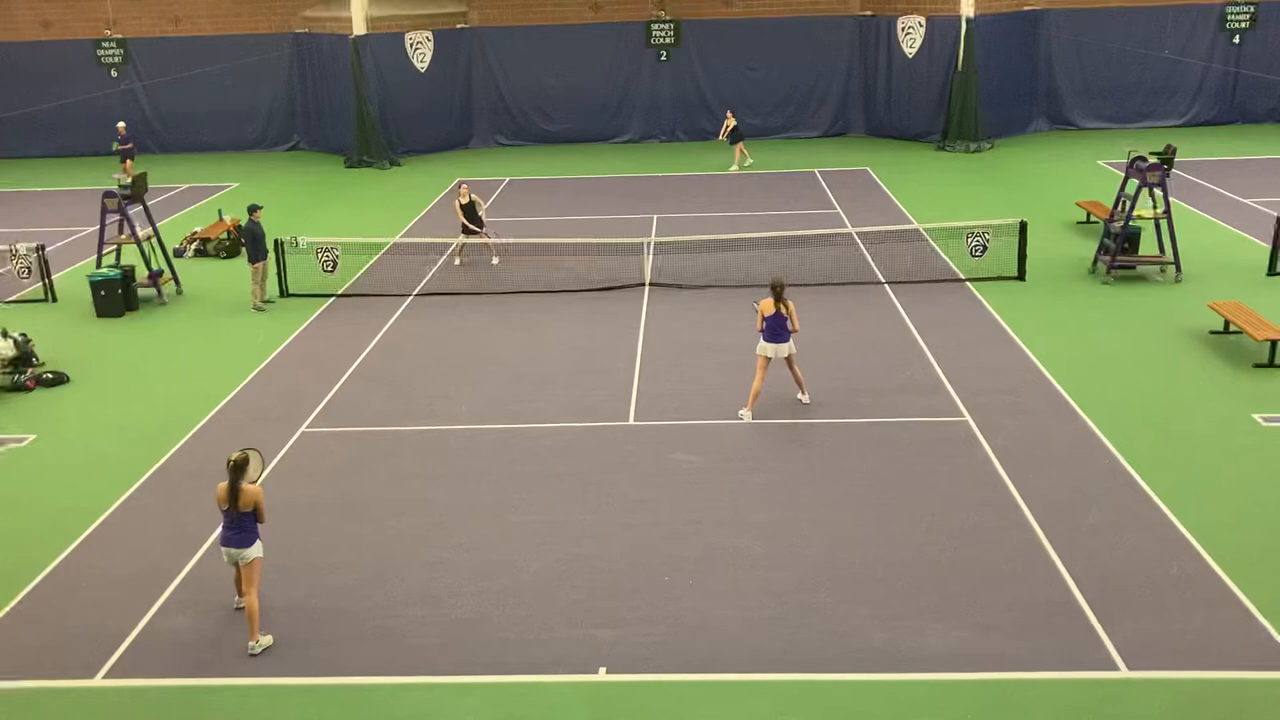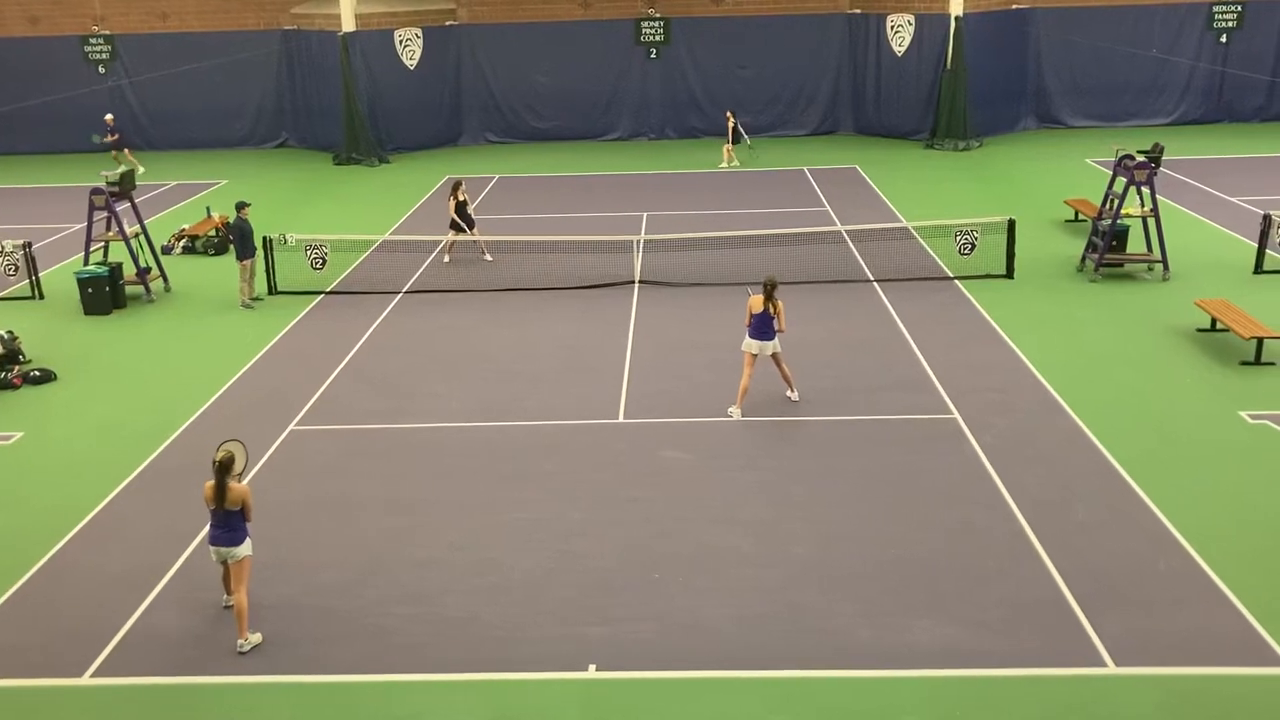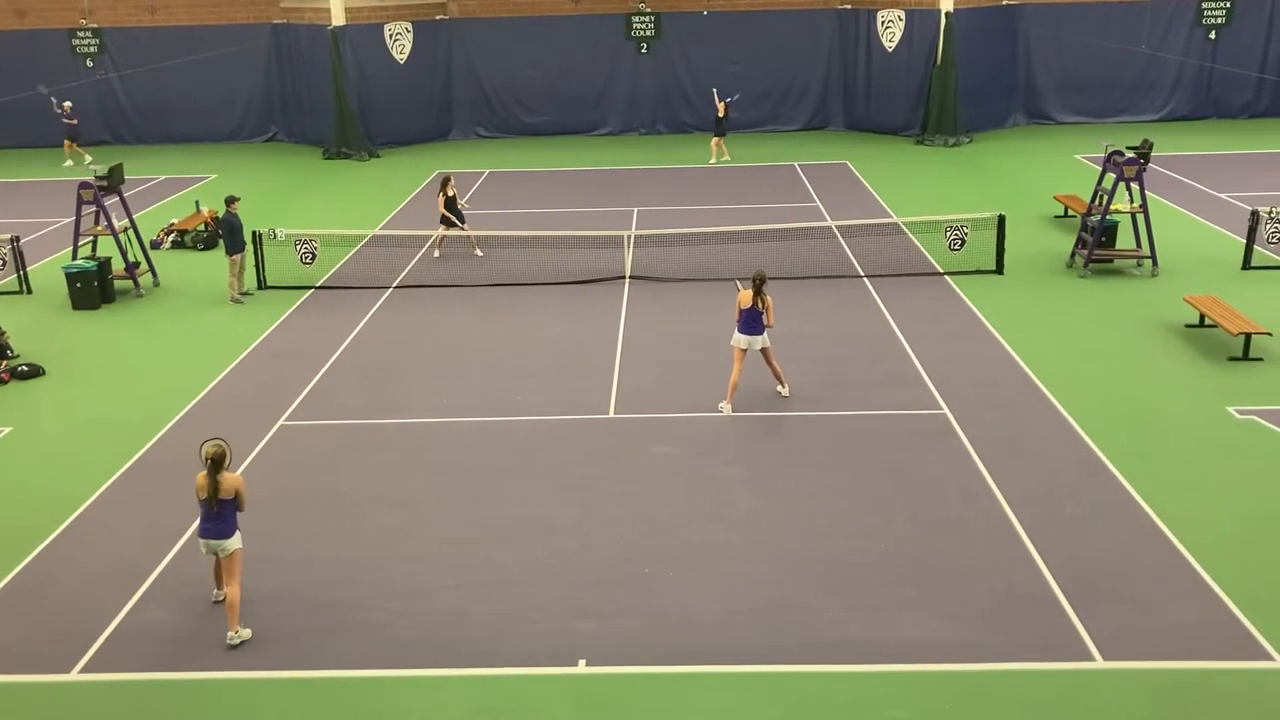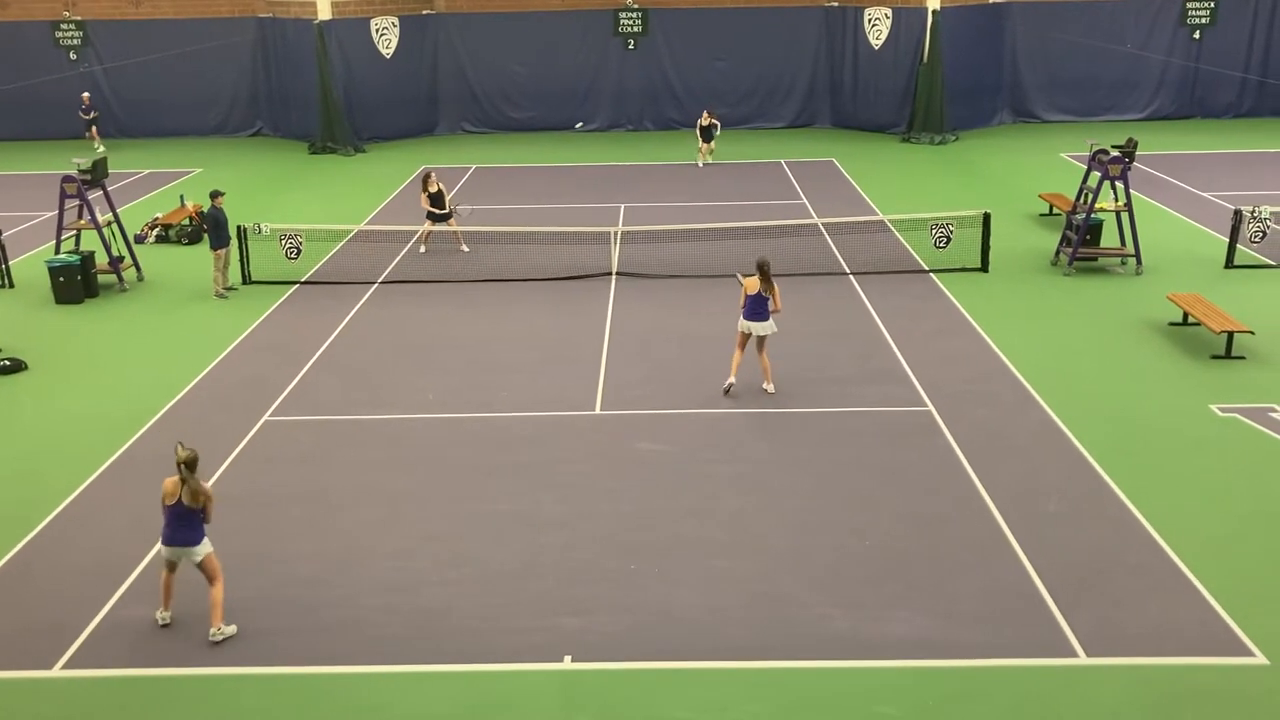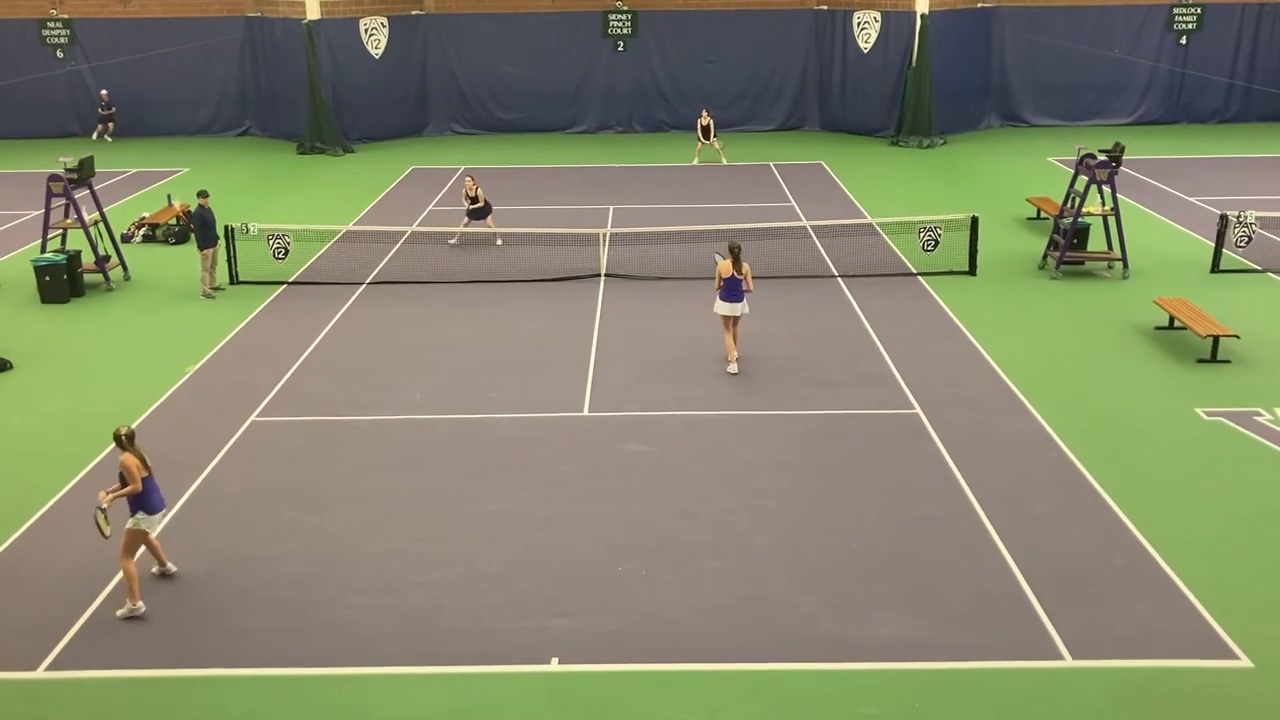
dt=1s
person 1, frame 1
left shoulder: (220, 489)
right shoulder: (255, 491)
right elbow: (261, 519)
left hip: (227, 544)
right hip: (248, 545)
left knee: (239, 570)
right knee: (252, 592)
left ankle: (239, 598)
right ankle: (255, 641)
person 1, frame 2
left shoulder: (208, 488)
right shoulder: (242, 490)
right elbow: (248, 518)
left hip: (215, 543)
right hip: (237, 542)
left knee: (227, 567)
right knee: (240, 590)
left ankle: (228, 596)
right ankle: (244, 638)
person 1, frame 3
left shoulder: (200, 479)
right shoulder: (235, 480)
right elbow: (241, 507)
left hip: (205, 535)
right hip: (227, 535)
left knee: (219, 558)
right knee: (233, 583)
left ankle: (220, 591)
right ankle: (234, 632)
person 1, frame 4
left shoulder: (167, 484)
right shoulder: (202, 490)
left elbow: (165, 513)
right elbow: (206, 520)
left hip: (169, 542)
right hip: (195, 542)
left knee: (168, 570)
right knee: (216, 581)
left ankle: (164, 613)
right ankle: (217, 628)
person 1, frame 5
left shoulder: (126, 459)
right shoulder: (139, 455)
left elbow: (136, 488)
left wrist: (113, 496)
right wrist: (108, 491)
left hip: (145, 512)
right hip: (157, 507)
left knee: (126, 557)
right knee: (144, 535)
left ankle: (134, 604)
right ankle: (165, 566)
